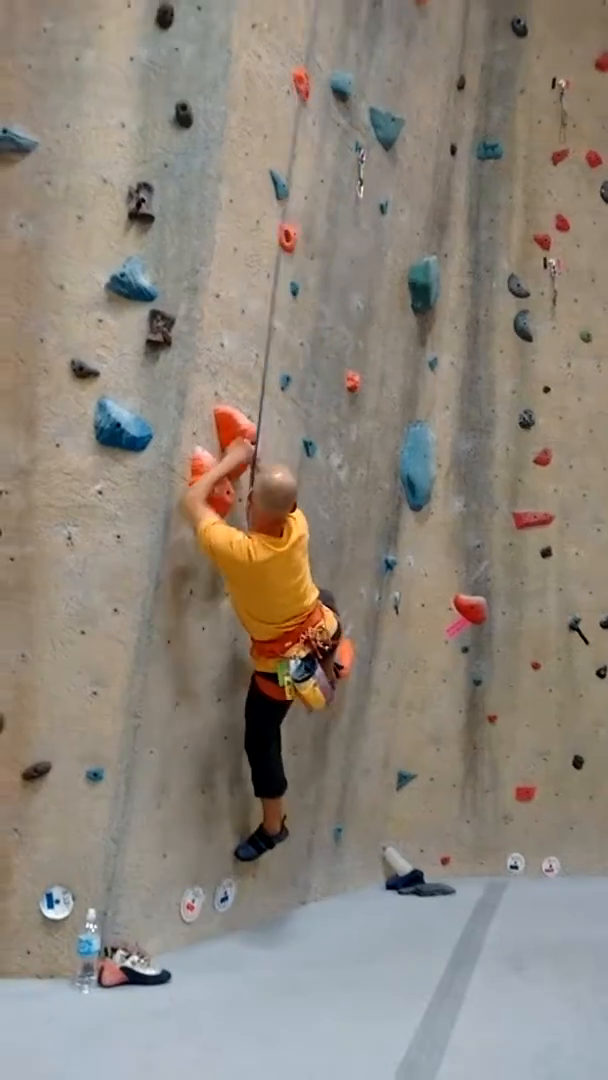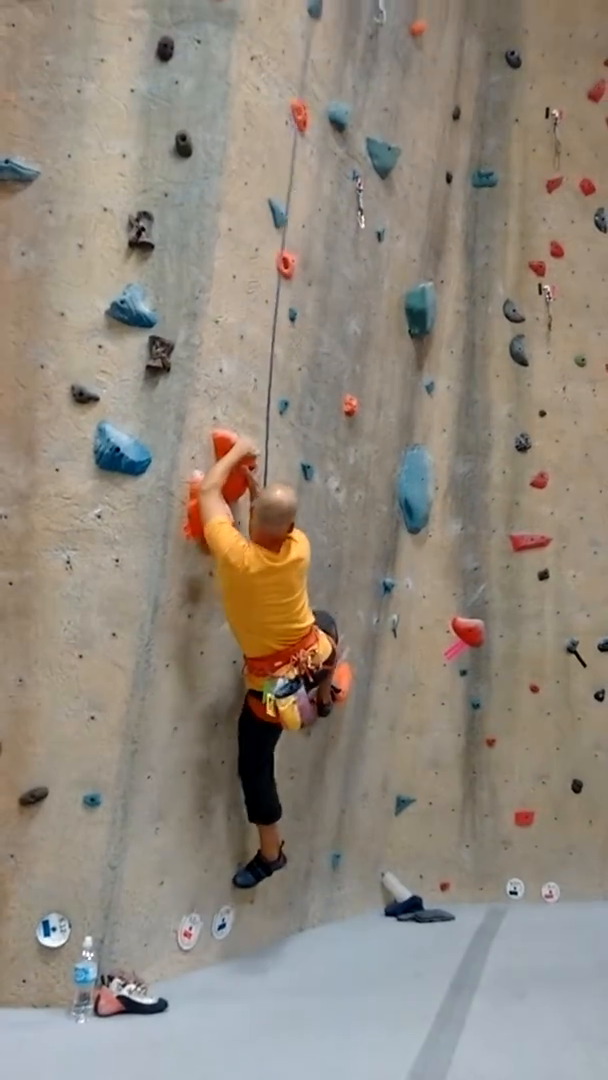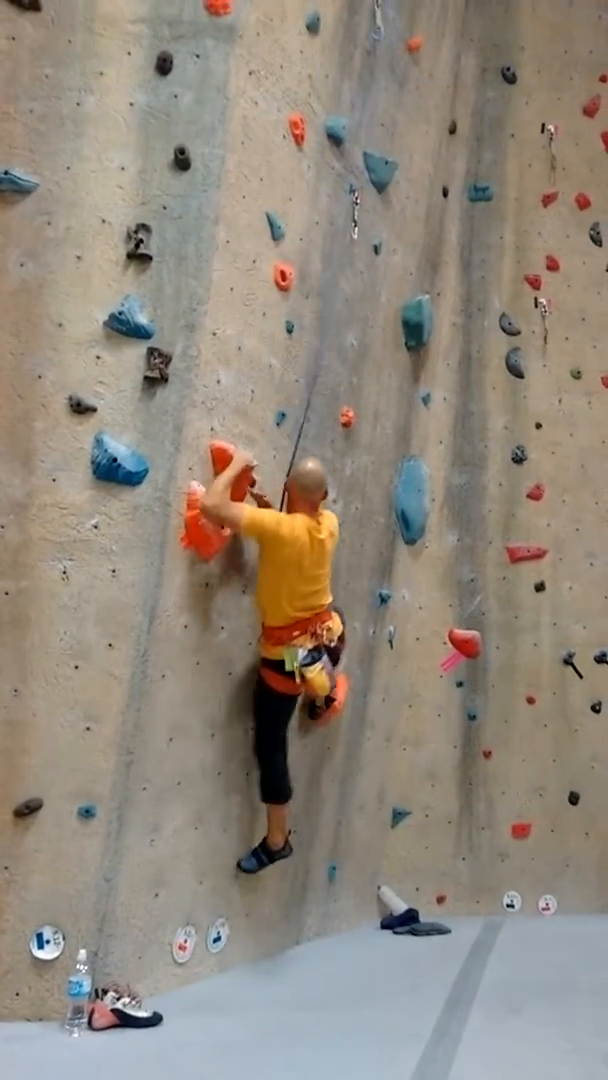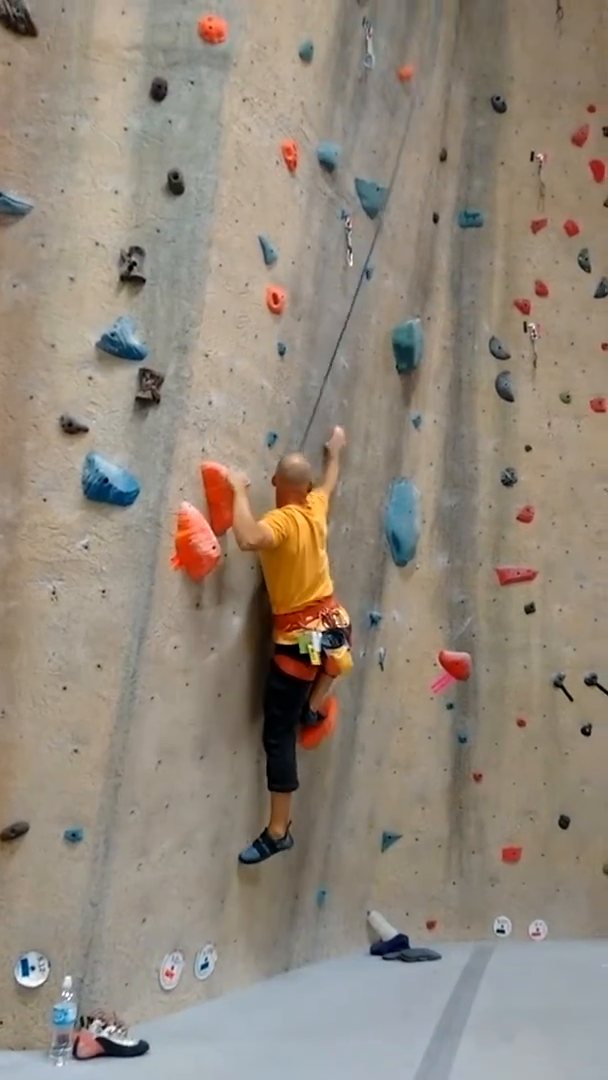
dt=0.4s
person 1, frame 1
left shoulder: (233, 549)
right shoulder: (298, 528)
left elbow: (191, 503)
right elbow: (281, 503)
left wrist: (229, 462)
right wrist: (258, 466)
left hip: (279, 660)
right hip: (323, 632)
left knee: (261, 742)
left ankle: (272, 828)
right ankle: (330, 670)
person 1, frame 2
left shoulder: (233, 555)
right shoulder: (299, 548)
left elbow: (208, 490)
left wrist: (238, 452)
right wrist: (256, 487)
left hip: (271, 678)
right hip: (314, 654)
left knee: (254, 765)
left ankle: (270, 854)
right ankle: (324, 696)
person 1, frame 3
left shoulder: (278, 526)
right shoulder: (328, 523)
left elbow: (211, 504)
left wrist: (237, 466)
right wrist: (270, 510)
left hip: (286, 649)
right hip: (327, 634)
left knee: (269, 745)
left ankle: (276, 841)
right ankle: (323, 697)
person 1, frame 4
left shoulder: (280, 522)
right shoulder: (317, 507)
left elbow: (247, 538)
right elbow: (330, 481)
left wrist: (239, 491)
right wrist: (335, 450)
left hip: (298, 637)
right hip: (332, 623)
left knee: (279, 734)
left ankle: (278, 830)
right ankle: (316, 707)
